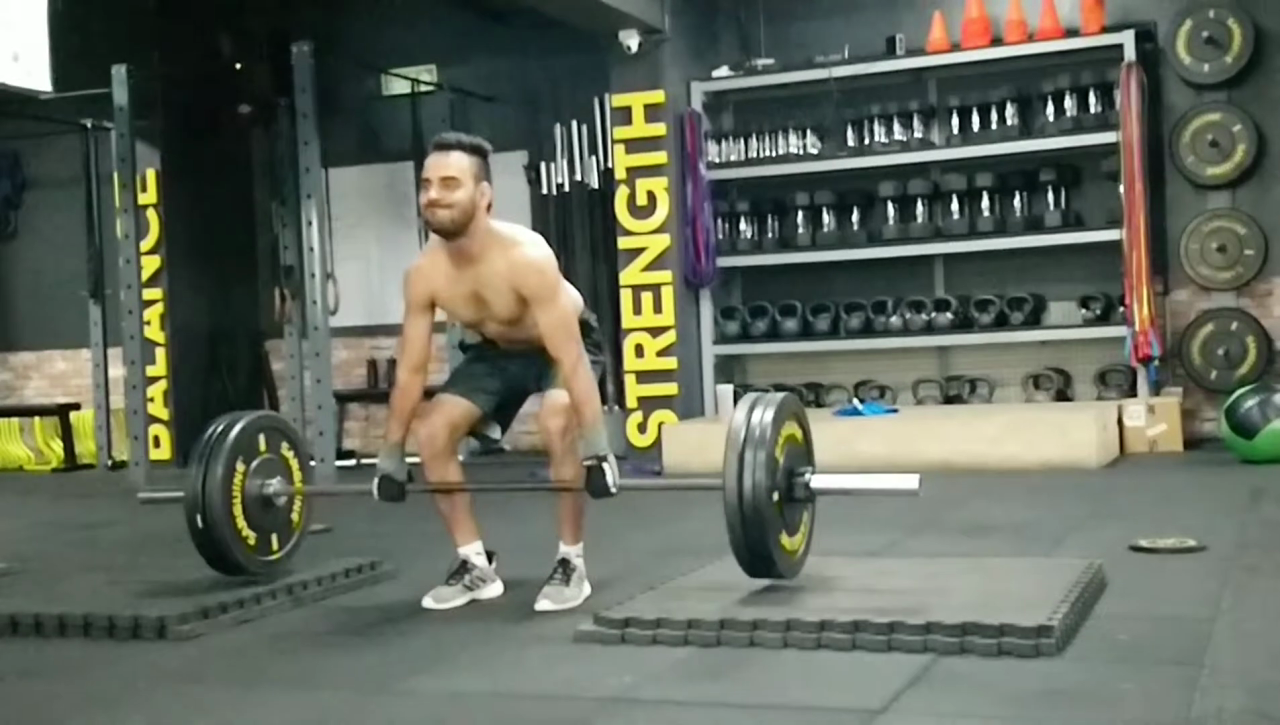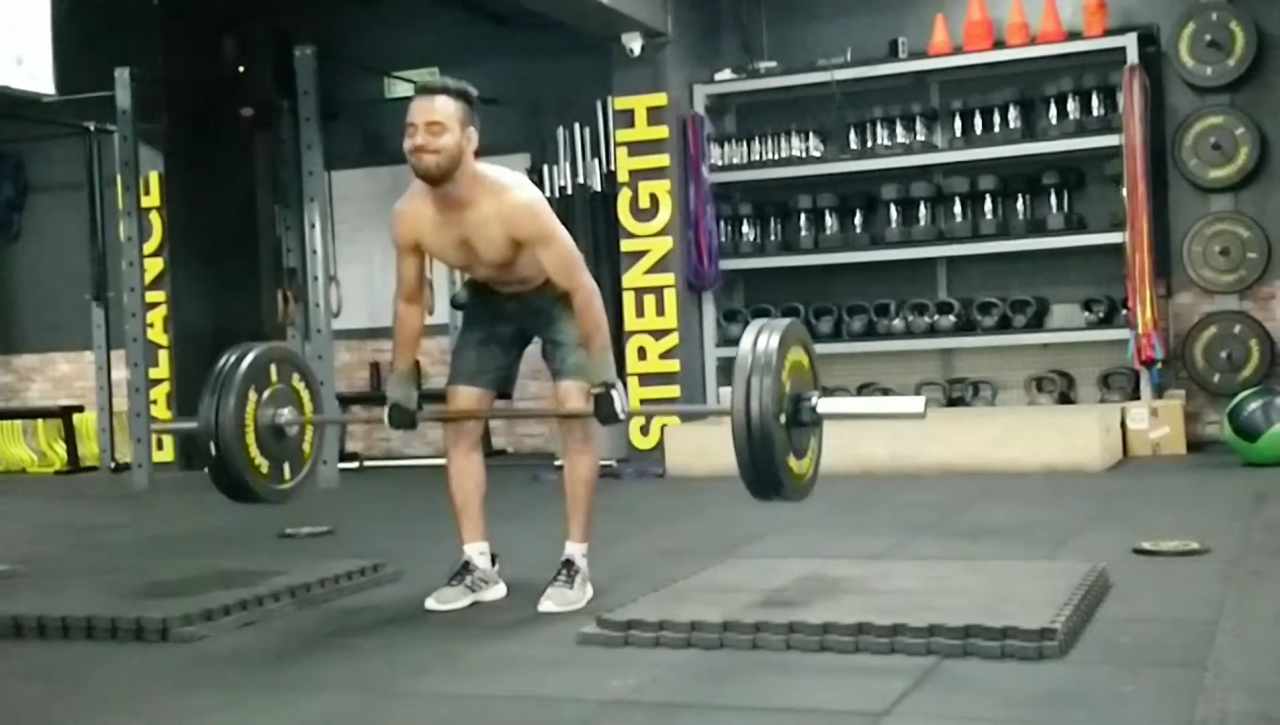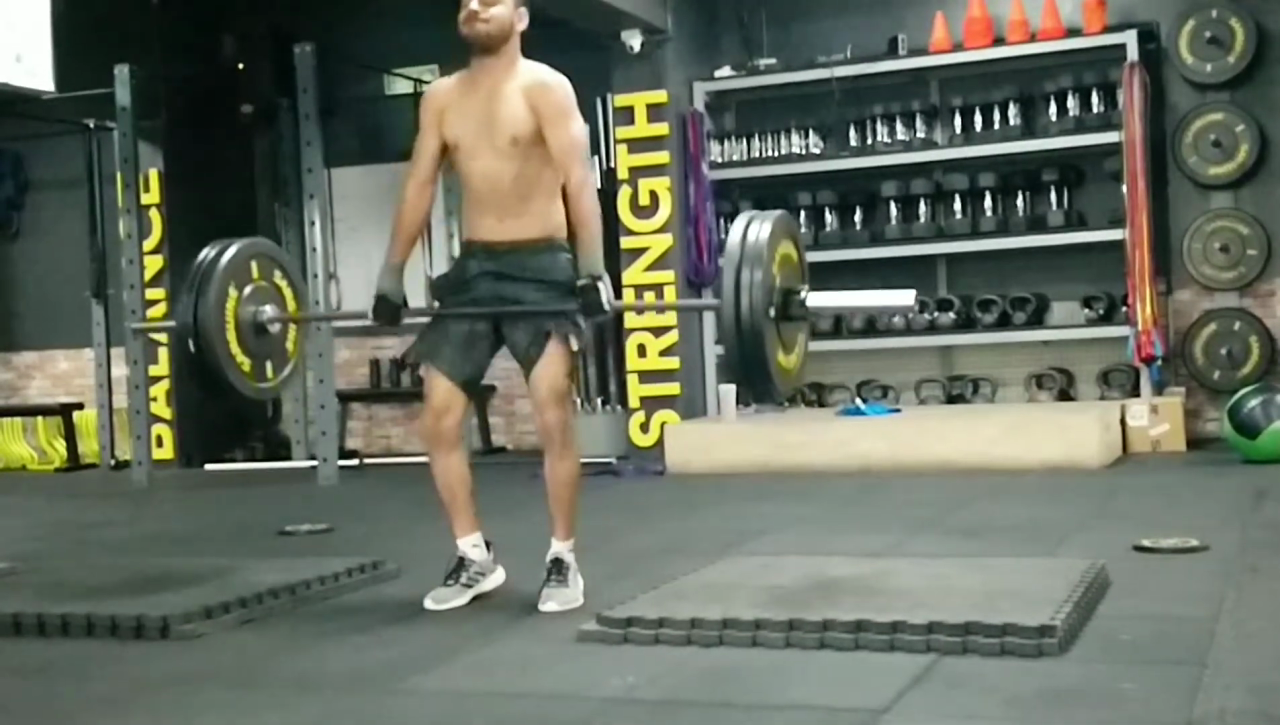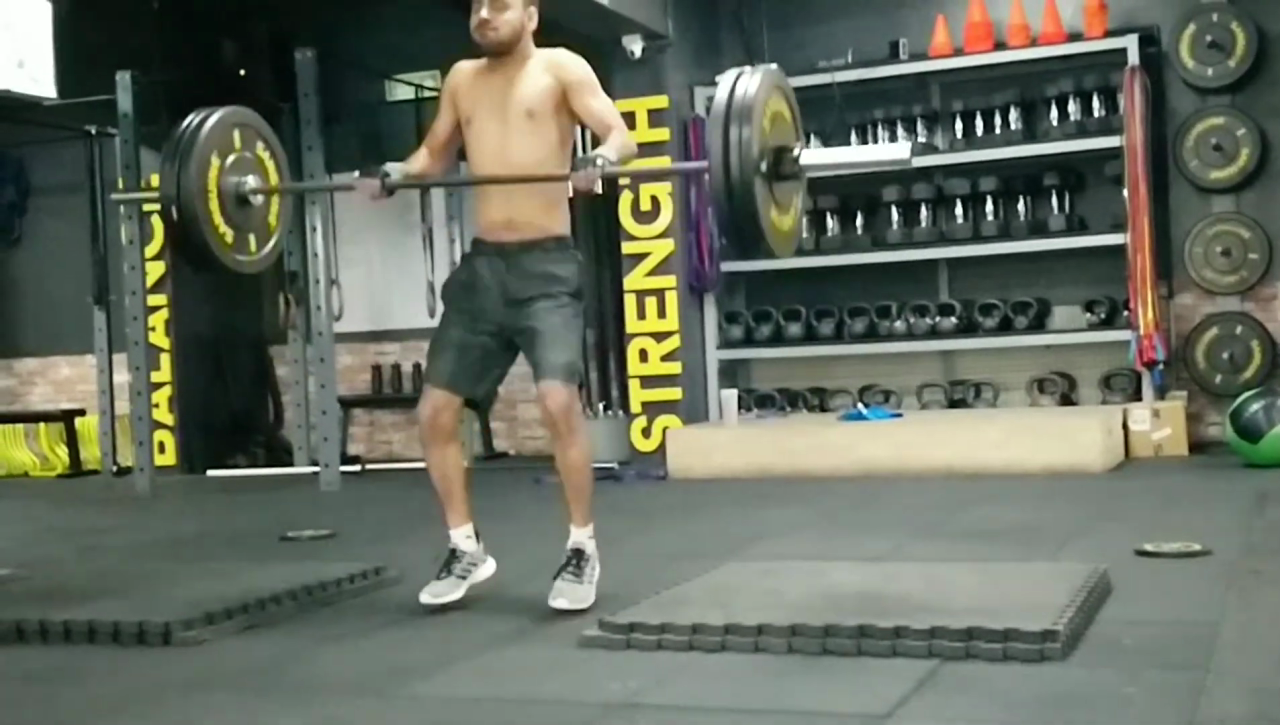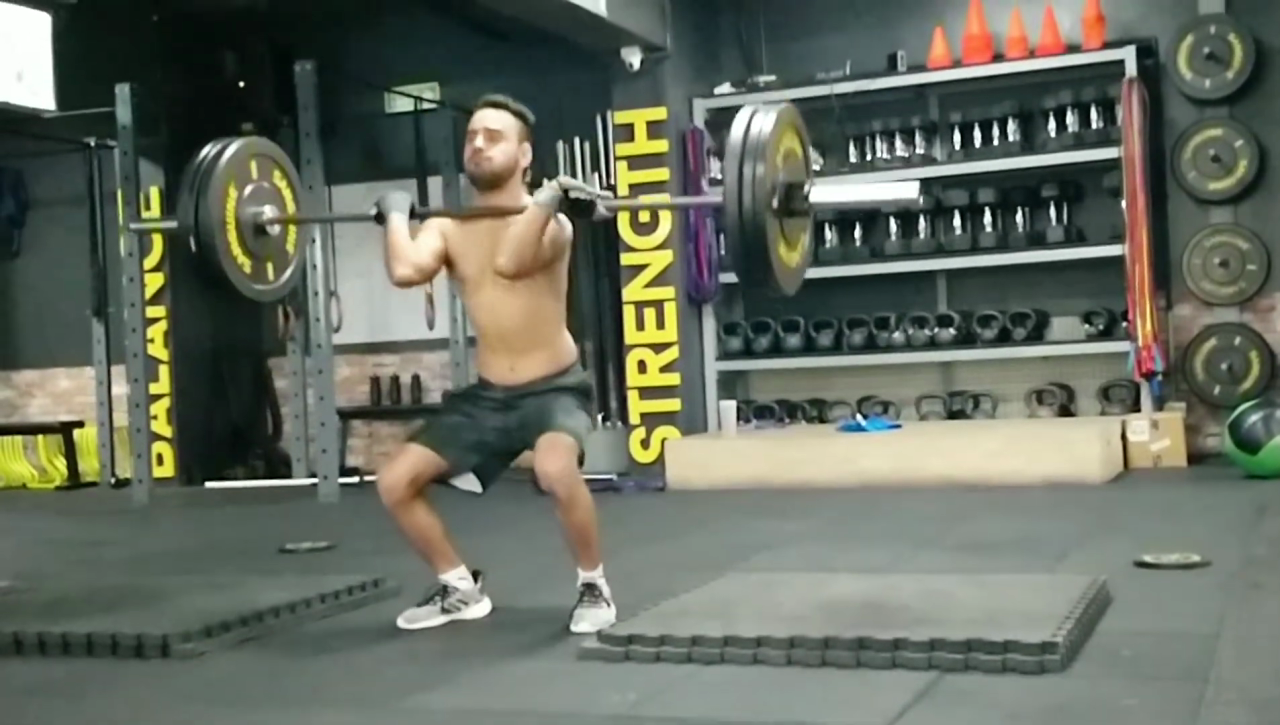
dt=1s
person 1, frame 1
left shoulder: (527, 257)
right shoulder: (423, 273)
left elbow: (570, 359)
right elbow: (410, 368)
left wrist: (597, 448)
right wrist: (391, 455)
left hip: (564, 344)
right hip: (497, 349)
left knee: (557, 424)
right knee: (432, 433)
left ankle: (570, 564)
right ankle: (476, 565)
person 1, frame 2
left shoulder: (515, 201)
right shoulder: (409, 215)
left elbow: (582, 287)
right elbow: (409, 300)
left wrist: (605, 379)
right wrist: (400, 385)
left hip: (555, 295)
right hip: (489, 300)
left knee: (574, 414)
right knee: (460, 422)
left ankle: (574, 565)
right ankle: (478, 565)
person 1, frame 3
left shoulder: (545, 86)
right shoulder: (441, 95)
left elbow: (580, 180)
right elbow: (419, 186)
left wrist: (594, 270)
right wrist: (392, 275)
left hip: (539, 266)
right hip: (470, 268)
left knee: (552, 414)
right knee: (439, 417)
left ankle: (563, 561)
right ankle: (474, 557)
person 1, frame 4
left shoulder: (560, 67)
right shoulder: (462, 78)
left elbow: (618, 134)
right elbow: (434, 153)
left wrist: (600, 160)
right wrist: (395, 175)
left hip: (545, 265)
right hip: (480, 266)
left knee: (558, 403)
right knee: (435, 412)
left ankle: (581, 549)
right ankle: (466, 549)
person 1, frame 5
left shoulder: (549, 224)
right shoulder: (446, 228)
left elbow: (508, 261)
right elbow: (404, 270)
left wrist: (550, 198)
right wrist: (396, 212)
left hip: (553, 392)
right hip: (485, 398)
left knee: (555, 468)
right knee: (395, 482)
left ankle: (594, 586)
right ankle: (460, 585)
